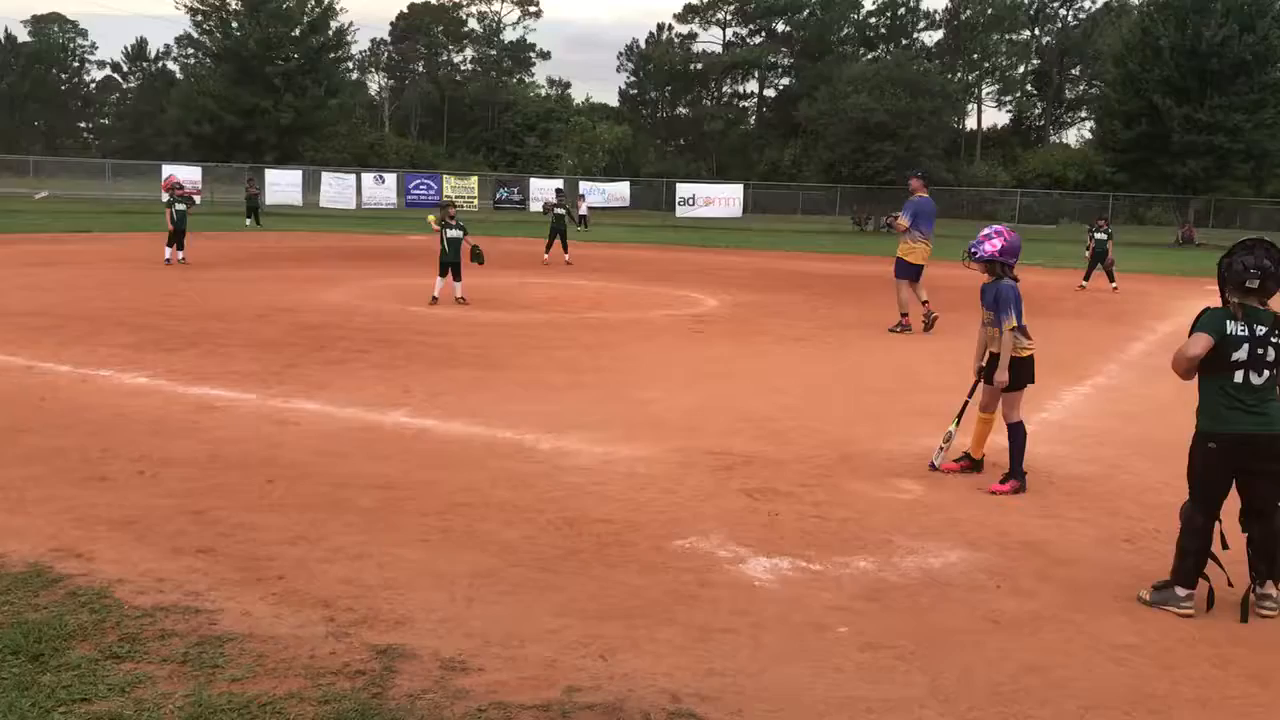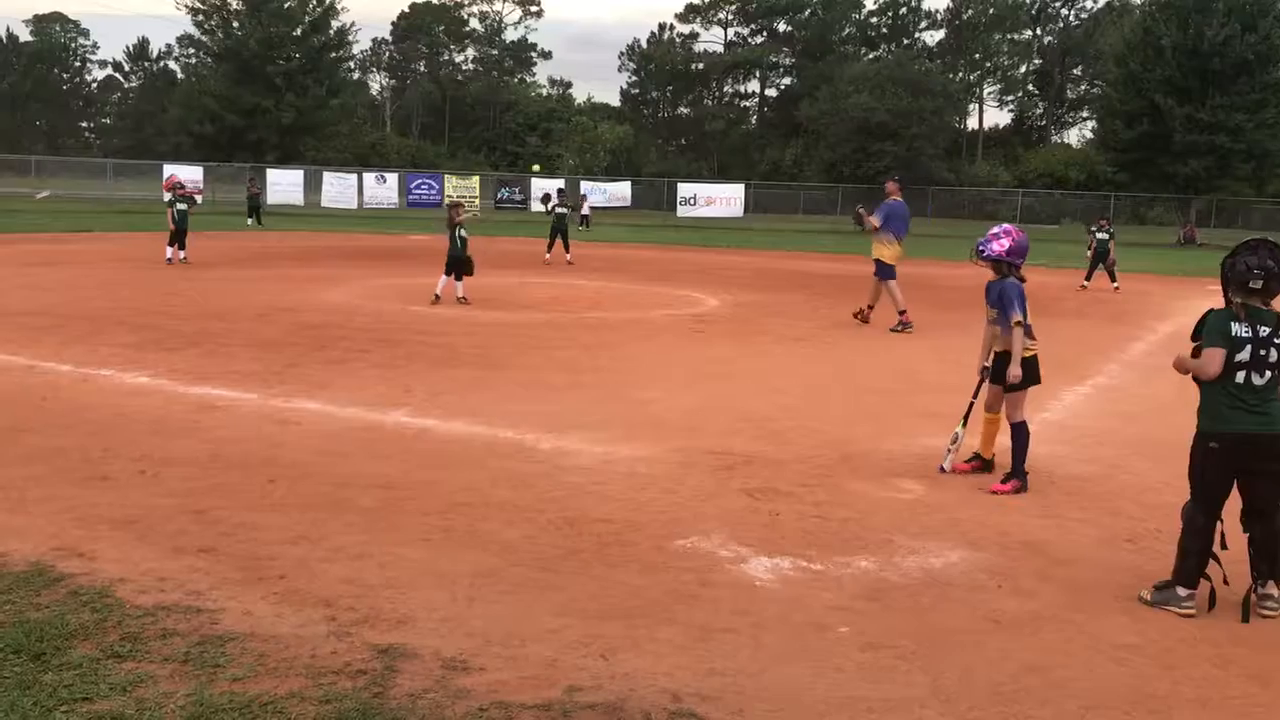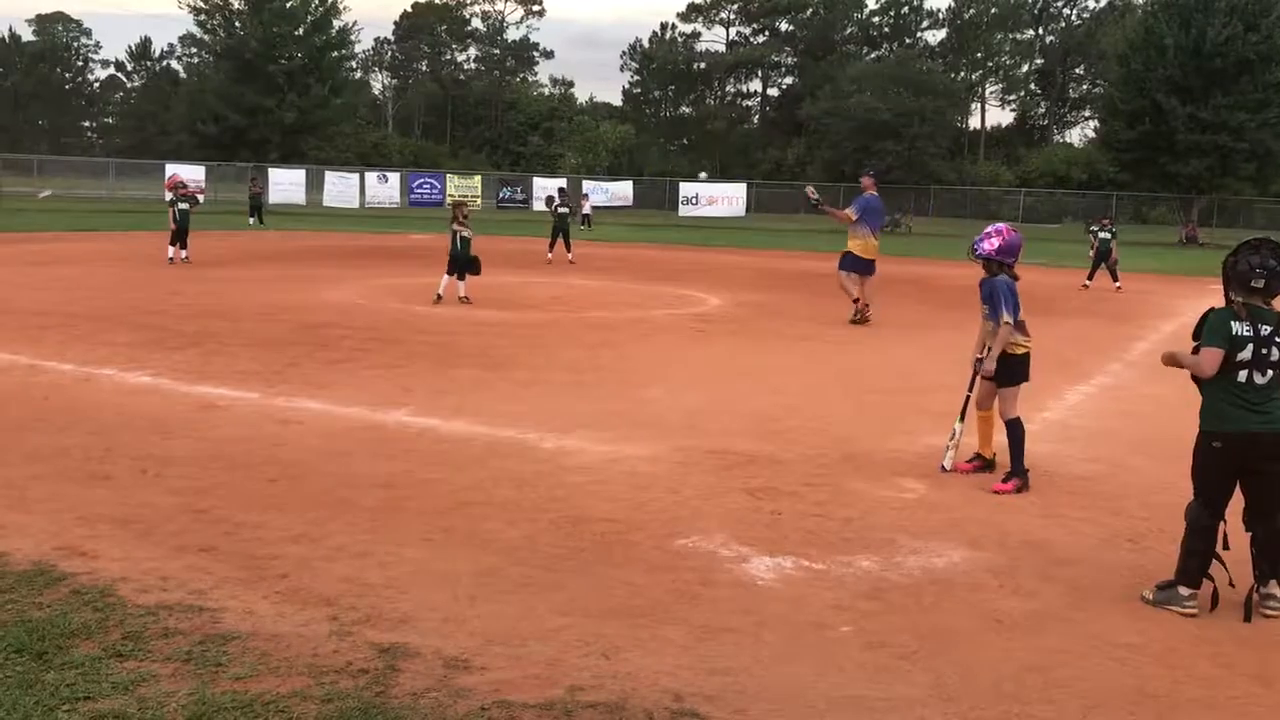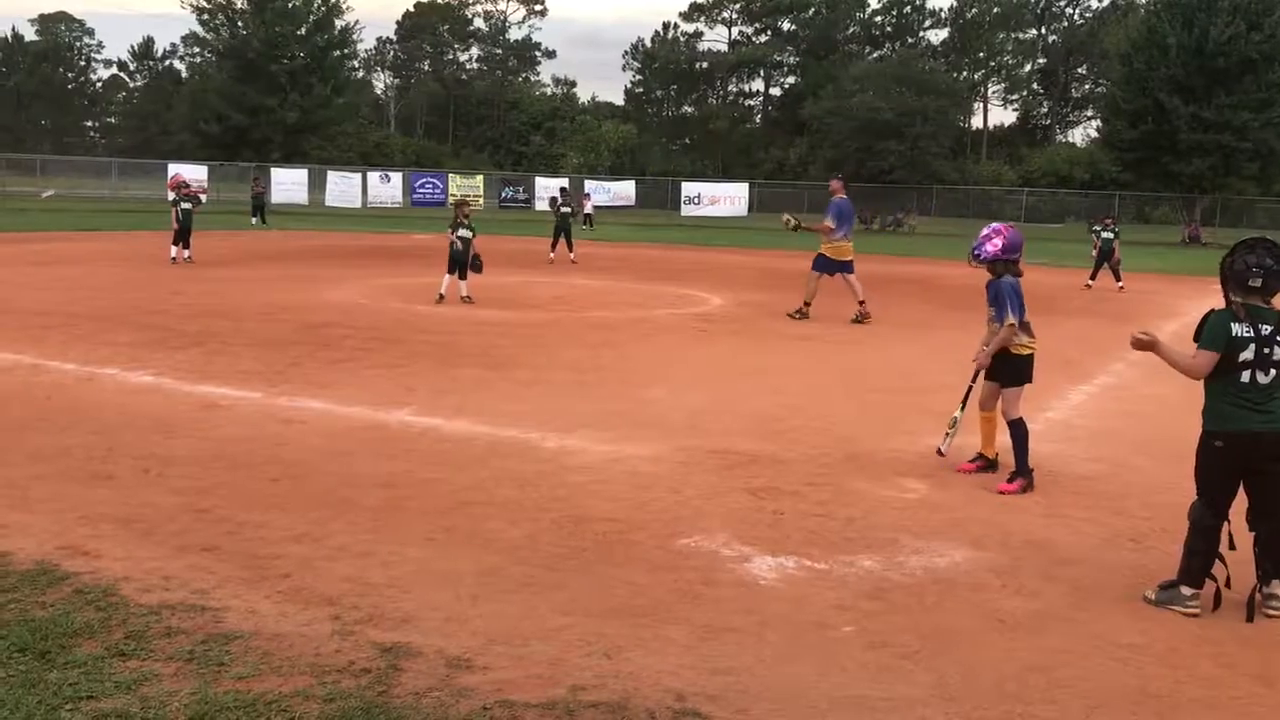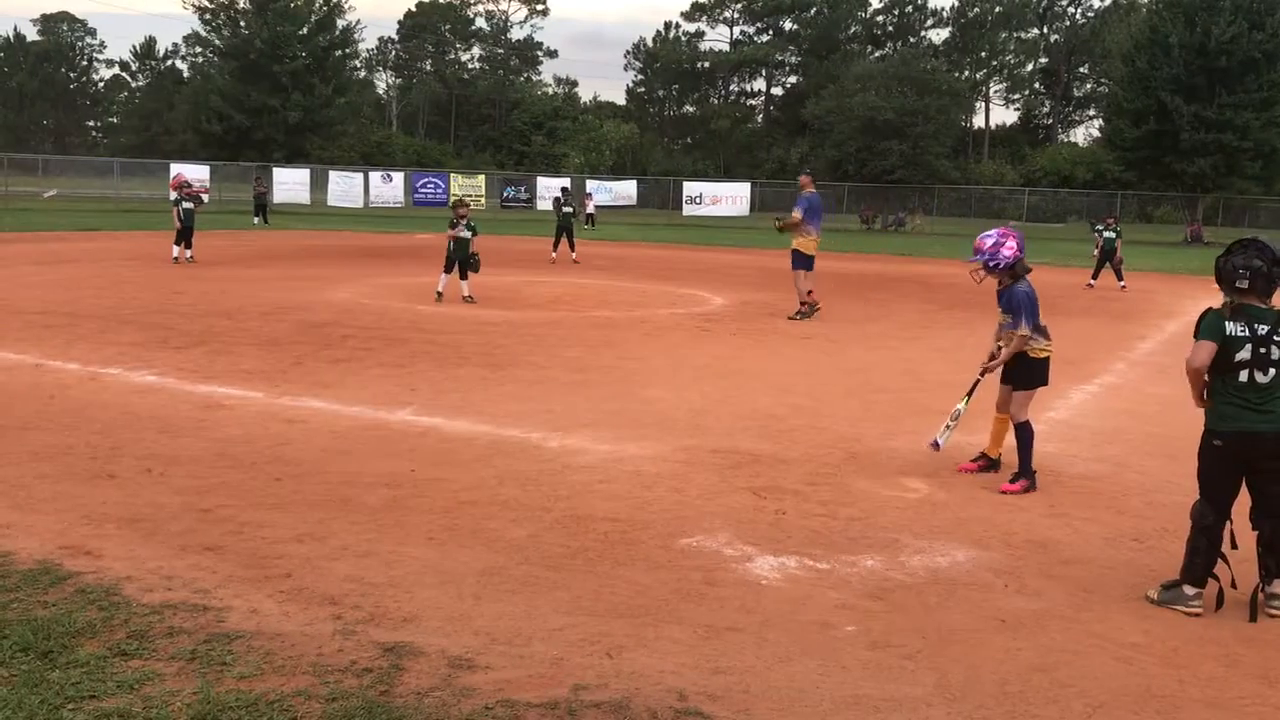
dt=0.3s
person 1, frame 1
left shoulder: (1217, 317)
left elbow: (1192, 352)
left wrist: (1181, 367)
left hip: (1218, 434)
left knee: (1200, 512)
left ankle: (1181, 589)
person 1, frame 2
left shoulder: (1221, 319)
left elbow: (1209, 369)
left wrist: (1183, 362)
left hip: (1220, 434)
left knee: (1202, 512)
left ankle: (1183, 590)
person 1, frame 3
left shoulder: (1222, 318)
left elbow: (1205, 368)
left wrist: (1179, 357)
left hip: (1222, 434)
left knee: (1206, 511)
left ankle: (1185, 589)
person 1, frame 4
left shoulder: (1222, 320)
left elbow: (1198, 368)
left wrist: (1157, 345)
left hip: (1225, 433)
left knee: (1209, 512)
left ankle: (1188, 589)
person 1, frame 5
left shoulder: (1219, 319)
left elbow: (1197, 363)
left wrist: (1198, 391)
left hip: (1225, 433)
left knee: (1211, 511)
left ankle: (1191, 589)
person 2, frame 1
left shoulder: (1006, 289)
right shoulder: (987, 286)
left elbow: (1010, 331)
left wrist: (1003, 368)
right wrist: (979, 359)
left hip: (1015, 358)
right hip: (996, 356)
left knee: (1010, 414)
right knee: (985, 407)
left ankle: (1016, 476)
right ankle: (974, 457)
person 2, frame 2
left shoulder: (1010, 287)
right shoulder: (992, 285)
left elbow: (1017, 326)
left wrist: (1016, 363)
right wrist: (983, 359)
left hip: (1019, 357)
right hip: (1001, 355)
left knee: (1014, 414)
right knee: (991, 407)
left ankle: (1018, 476)
right ankle: (984, 457)
person 2, frame 3
left shoulder: (1000, 284)
right shoulder: (988, 281)
left elbow: (1007, 325)
left wrist: (992, 358)
right wrist: (978, 352)
left hip: (1012, 354)
right hip: (995, 352)
left knee: (1007, 411)
right knee: (982, 403)
left ankle: (1018, 474)
right ankle: (985, 456)
person 2, frame 4
left shoulder: (1006, 285)
right shoulder: (996, 282)
left elbow: (1010, 327)
left wrist: (987, 353)
right wrist: (983, 348)
left hip: (1016, 354)
right hip: (1001, 353)
left knee: (1010, 411)
right knee: (986, 404)
left ankle: (1023, 474)
right ankle: (987, 456)
person 2, frame 5
left shoulder: (1020, 292)
right shoulder: (1004, 286)
left elbow: (1023, 336)
left wrist: (1000, 361)
right wrist: (995, 344)
left hip: (1032, 357)
right hip: (1014, 356)
left knee: (1018, 413)
right knee: (1002, 407)
left ankle: (1026, 475)
right ankle: (991, 457)
